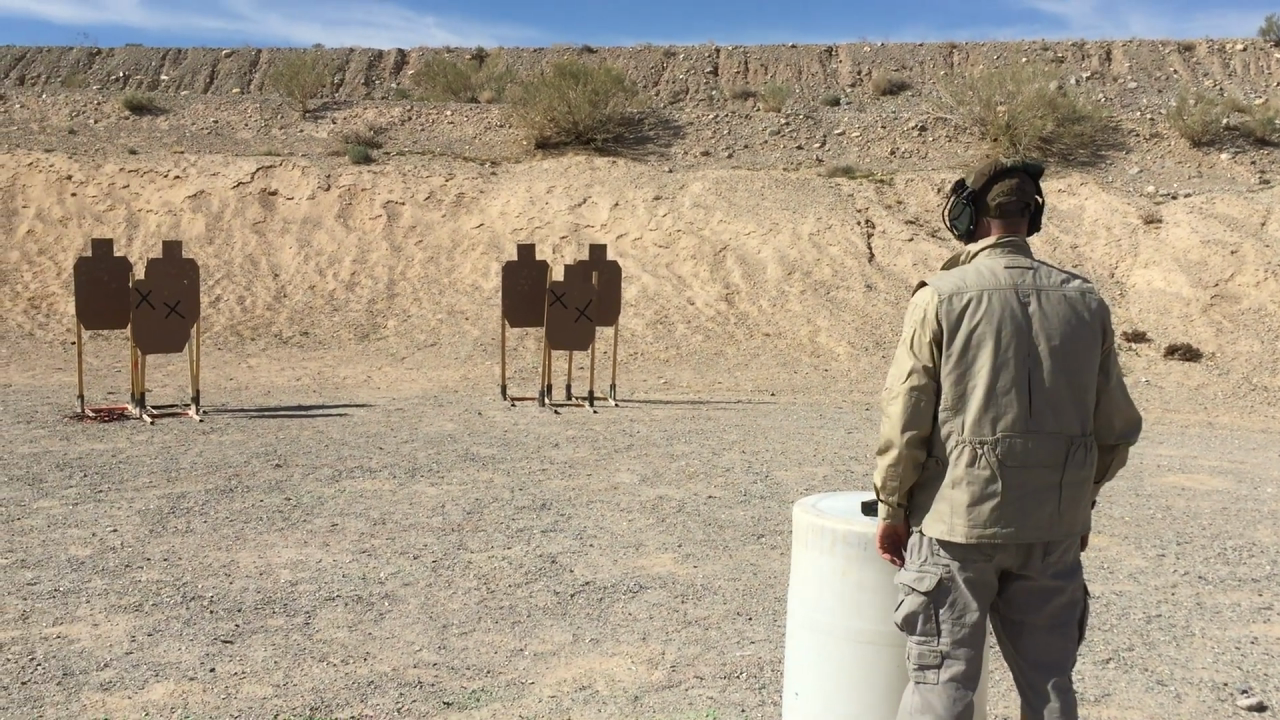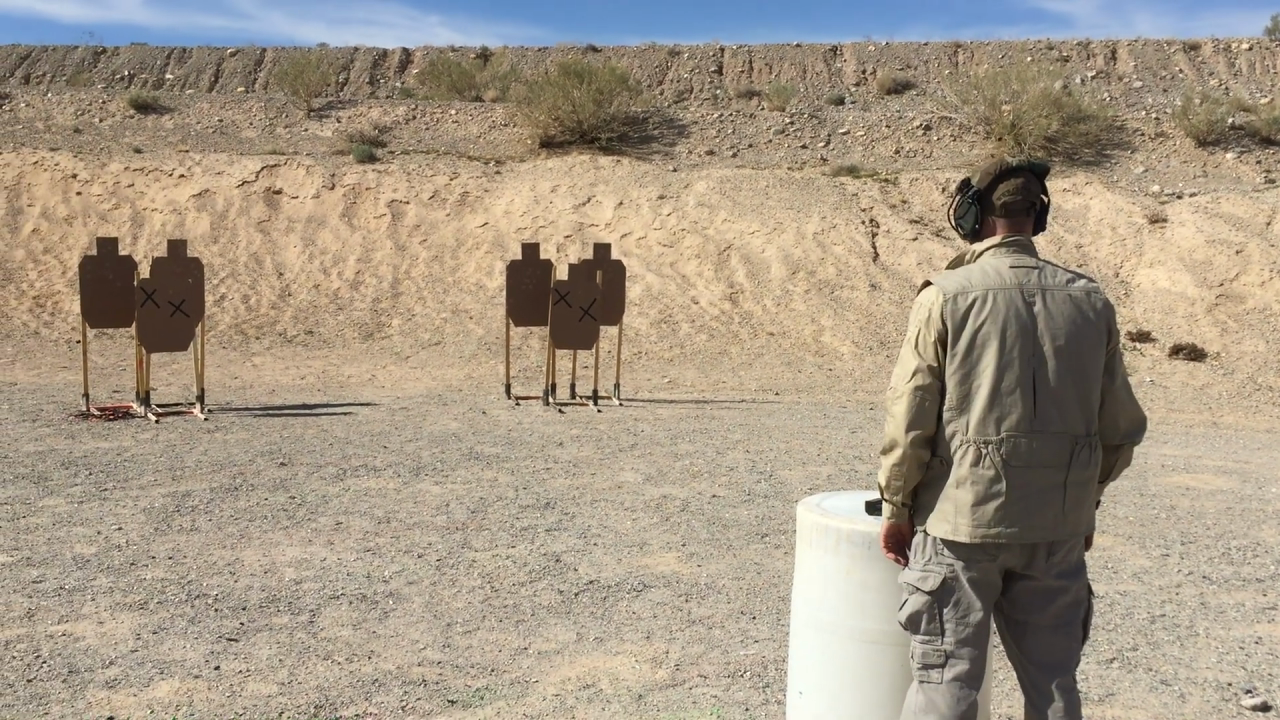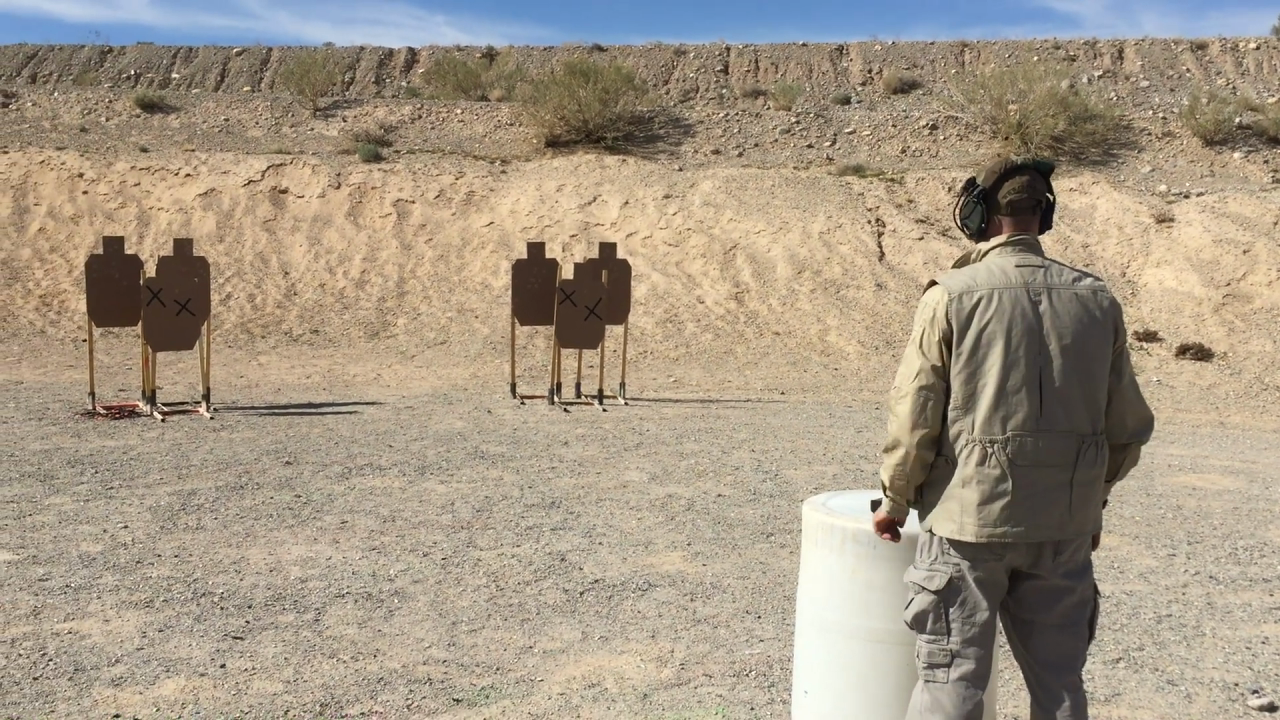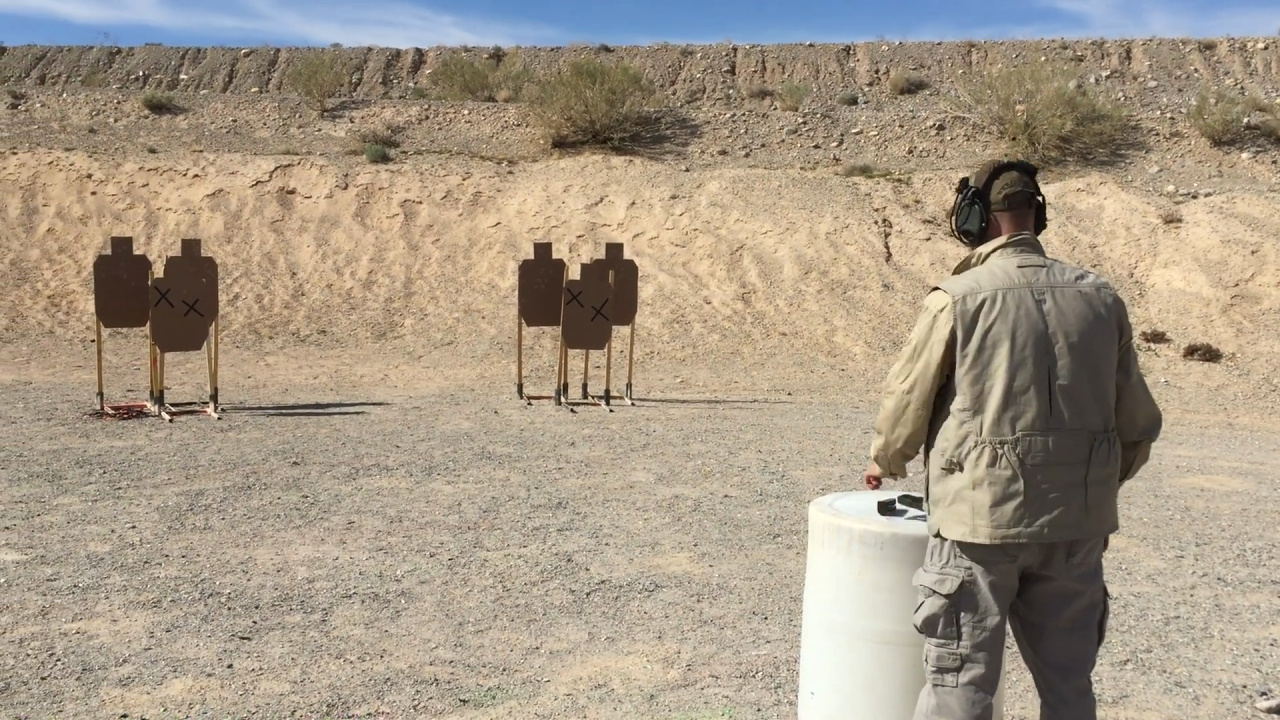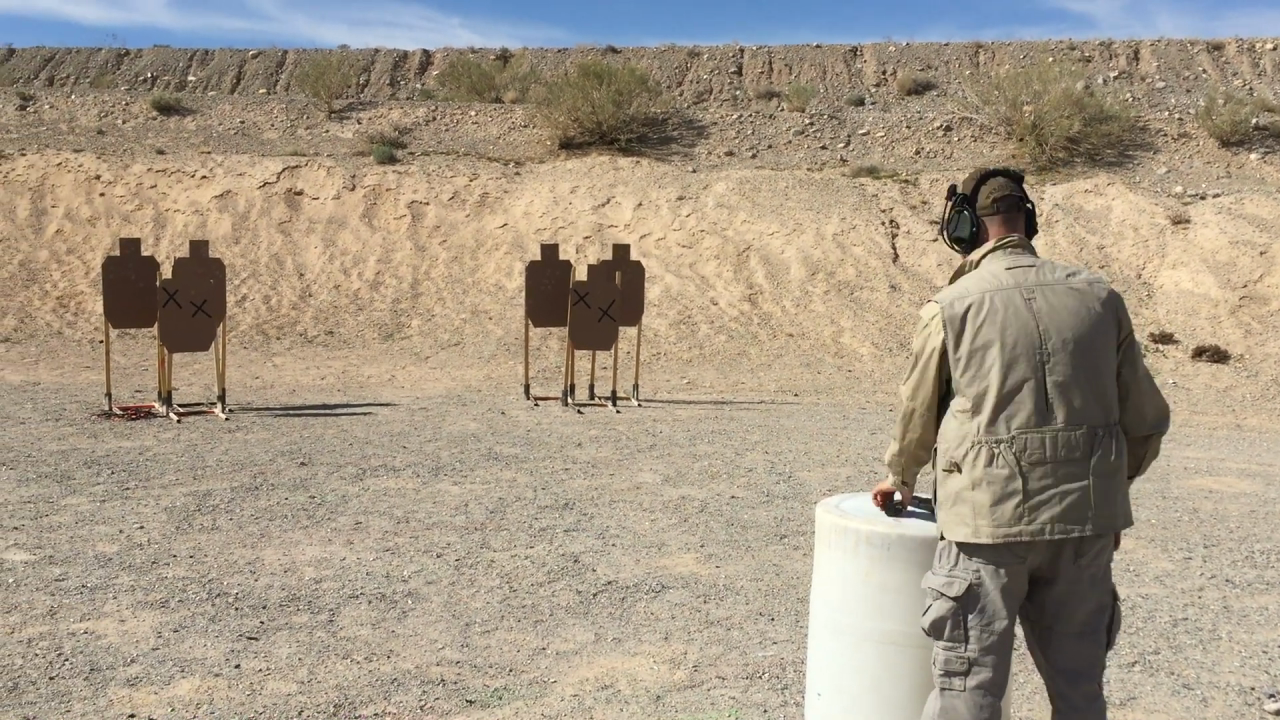
dt=0.2s
person 1, frame 1
left shoulder: (941, 297)
right shoulder: (1085, 302)
left elbow: (905, 418)
right elbow: (1115, 425)
left wrist: (891, 508)
right wrist: (1080, 501)
left hip: (959, 520)
right hip: (1053, 524)
person 1, frame 2
left shoulder: (946, 296)
right shoulder: (1090, 302)
left elbow: (909, 417)
right elbow: (1119, 425)
left wrist: (895, 507)
right wrist: (1084, 501)
left hip: (963, 518)
right hip: (1056, 525)
person 1, frame 3
left shoulder: (953, 296)
right shoulder: (1096, 300)
left elbow: (915, 414)
right elbow: (1127, 424)
left wrist: (893, 500)
right wrist: (1089, 500)
left hip: (970, 516)
right hip: (1062, 522)
person 1, frame 4
left shoulder: (956, 300)
right shoulder: (1100, 299)
left elbow: (907, 405)
right elbow: (1137, 423)
left wrist: (885, 462)
left hip: (981, 517)
right hip: (1074, 522)
person 1, frame 5
left shoulder: (951, 307)
right shoulder: (1098, 297)
left elbow: (916, 413)
right elbow: (1145, 420)
left wrist: (899, 478)
left hip: (988, 520)
right hip: (1083, 519)
